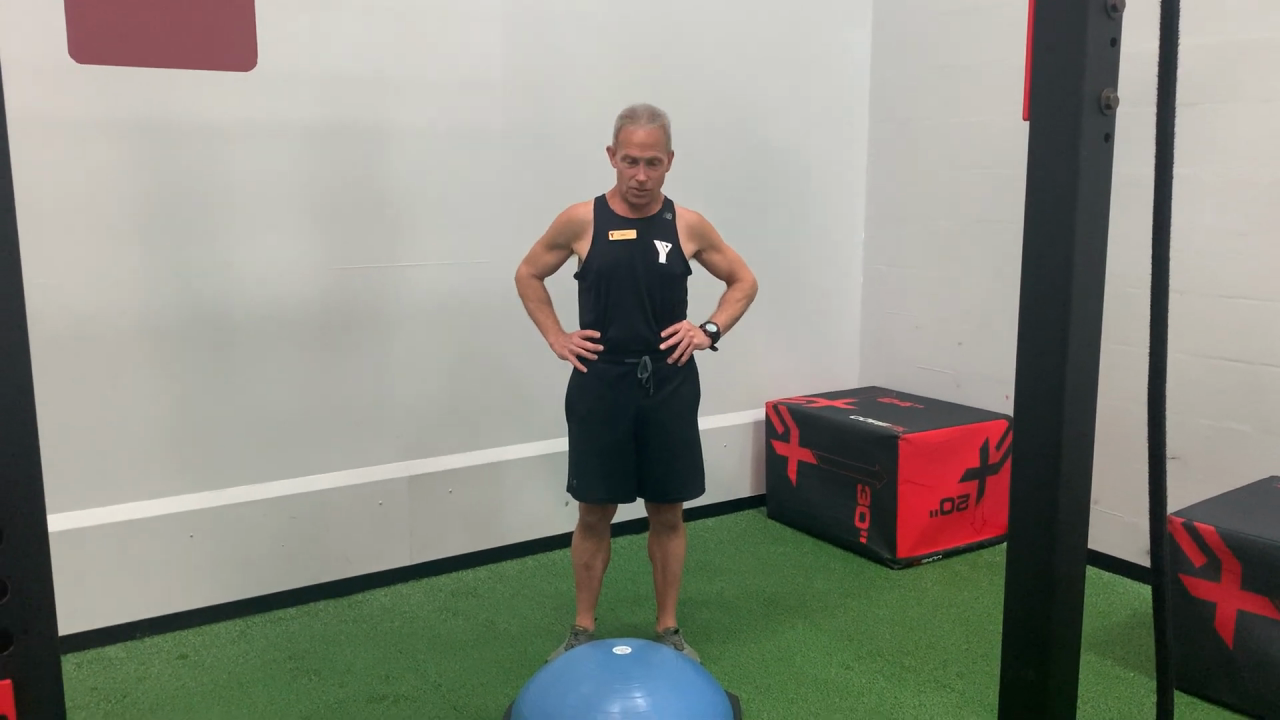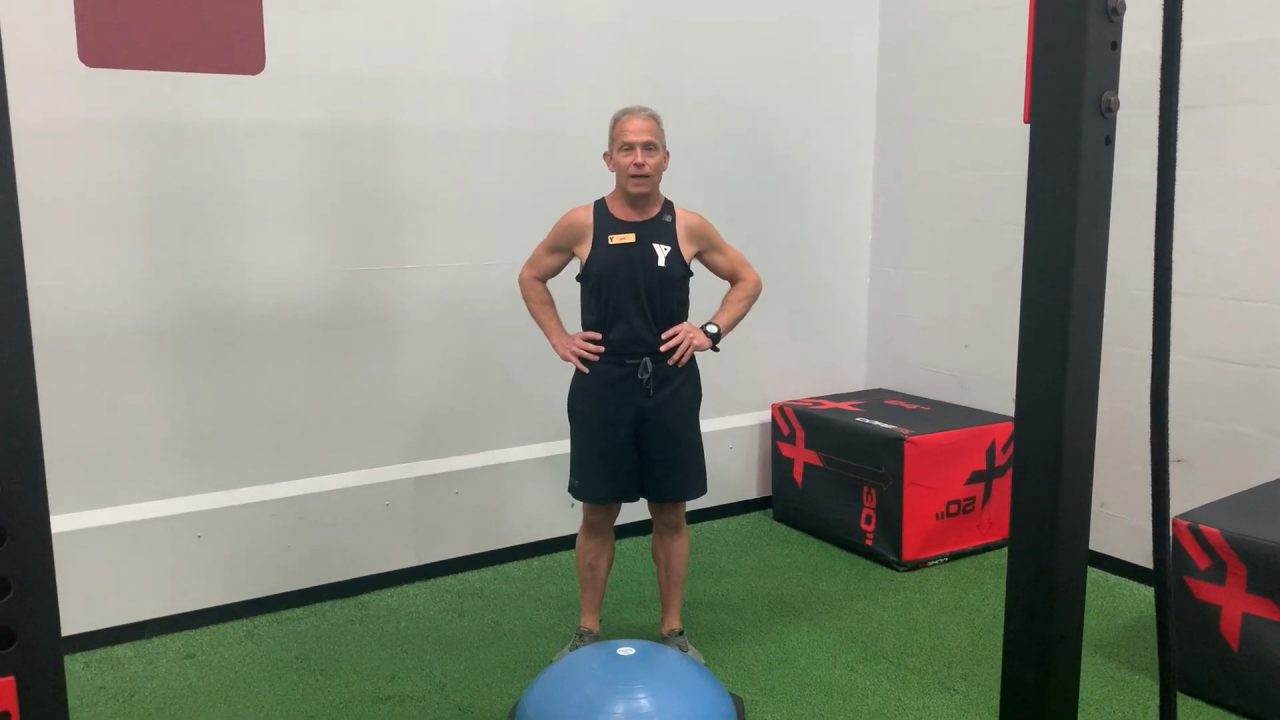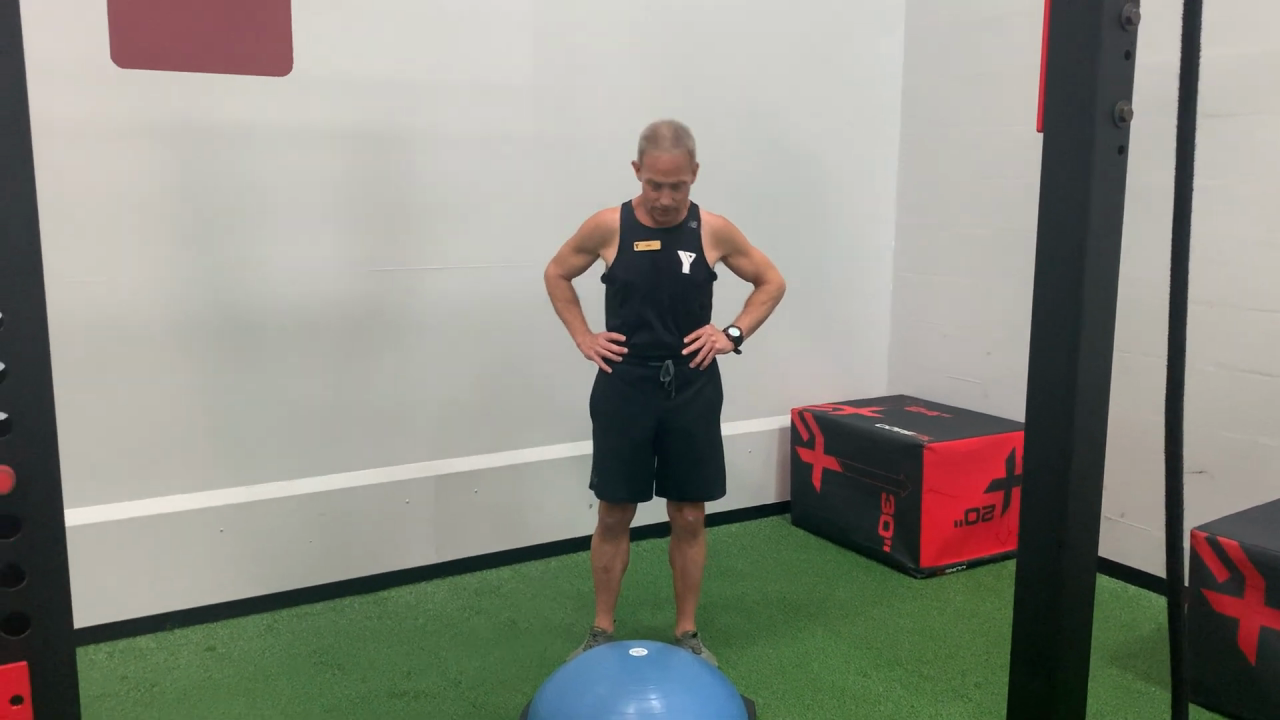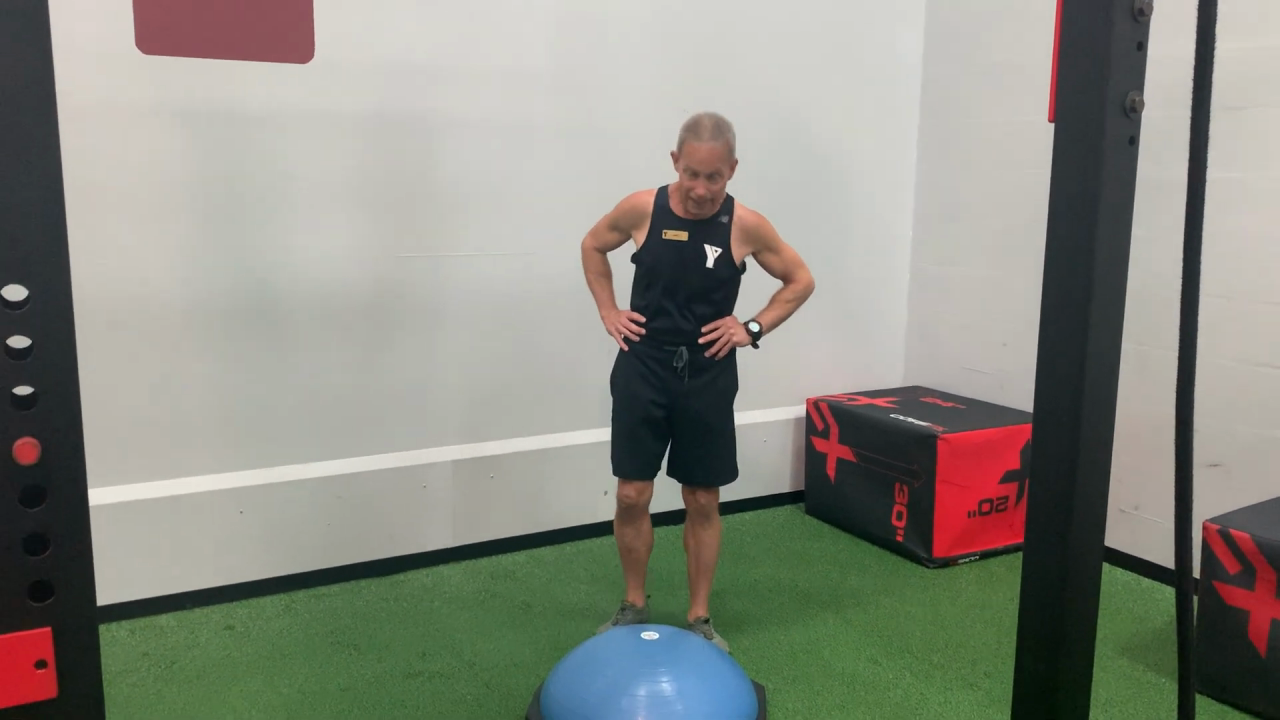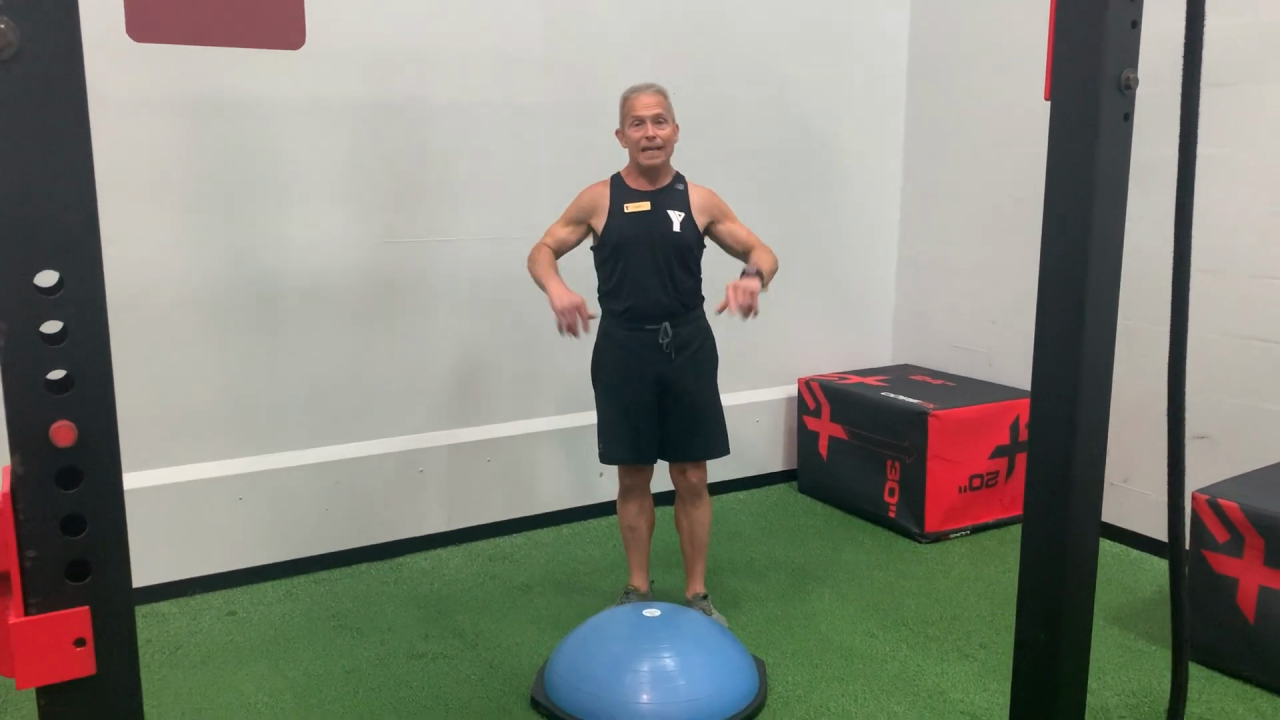
dt=0.5s
person 1, frame 1
left shoulder: (688, 225)
right shoulder: (581, 220)
left elbow: (744, 281)
right elbow: (528, 275)
left wrist: (710, 331)
right wrist: (556, 338)
left hip: (670, 385)
right hip: (600, 385)
left knee: (667, 513)
right knee: (594, 514)
left ankle: (668, 629)
right ankle: (583, 630)
person 1, frame 2
left shoulder: (688, 226)
right shoulder: (581, 224)
left elbow: (747, 279)
right elbow: (531, 276)
left wrist: (711, 332)
right wrist: (558, 338)
left hip: (671, 386)
right hip: (602, 386)
left knee: (671, 515)
right knee: (598, 515)
left ankle: (673, 630)
right ankle: (588, 630)
person 1, frame 3
left shoulder: (714, 230)
right shoulder: (608, 226)
left elbow: (771, 281)
right elbow: (557, 274)
left wrist: (734, 335)
right wrist: (583, 336)
left hip: (692, 387)
right hip: (624, 386)
left knee: (689, 516)
right knee: (614, 514)
left ankle: (687, 633)
right ankle: (602, 630)
person 1, frame 4
left shoulder: (746, 225)
right shoulder: (640, 208)
left elbow: (800, 280)
right elbow: (592, 246)
left wrist: (753, 329)
right wrist: (608, 313)
left hip: (708, 374)
right hip: (642, 367)
left knee: (703, 500)
right knee: (631, 495)
left ankle: (699, 618)
right ankle: (633, 604)
person 1, frame 5
left shoulder: (700, 198)
right shoulder: (599, 198)
left elbow: (761, 255)
right elbow: (540, 255)
left wrist: (753, 277)
right wrist: (556, 290)
left hip: (688, 346)
right hip: (623, 349)
left knee: (691, 476)
right knee: (633, 477)
left ankle: (697, 593)
right ankle: (637, 588)
